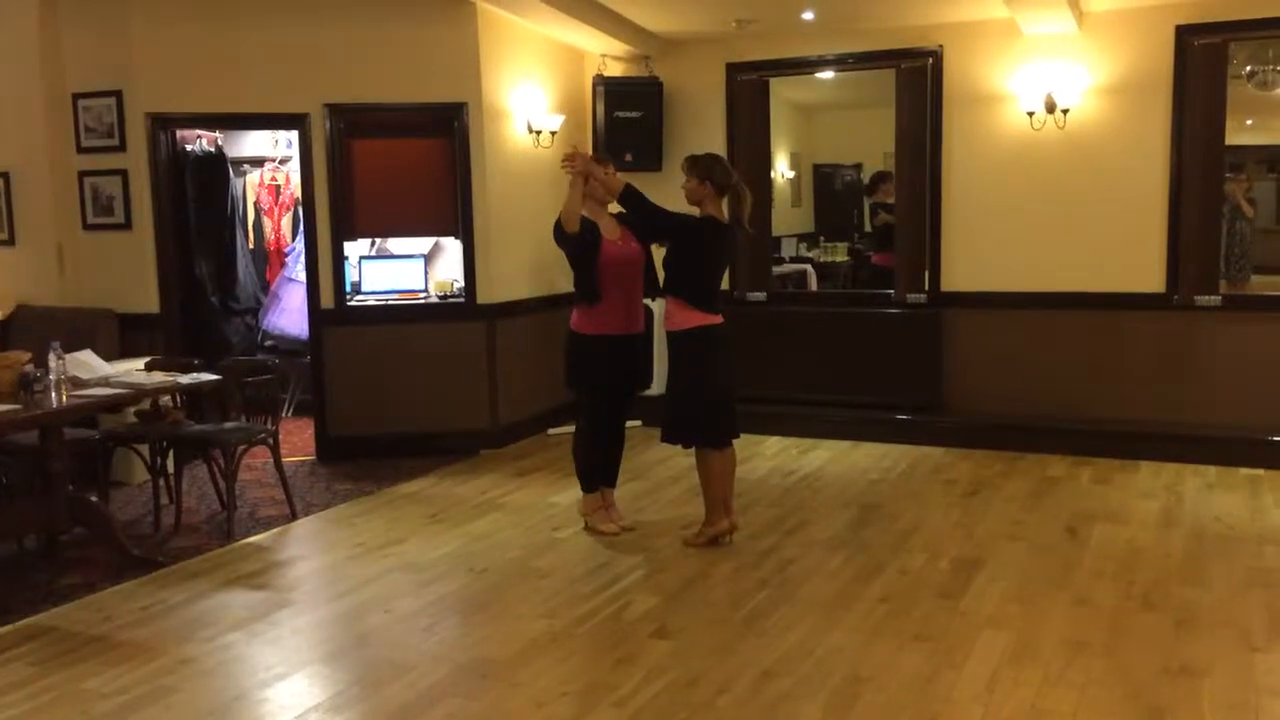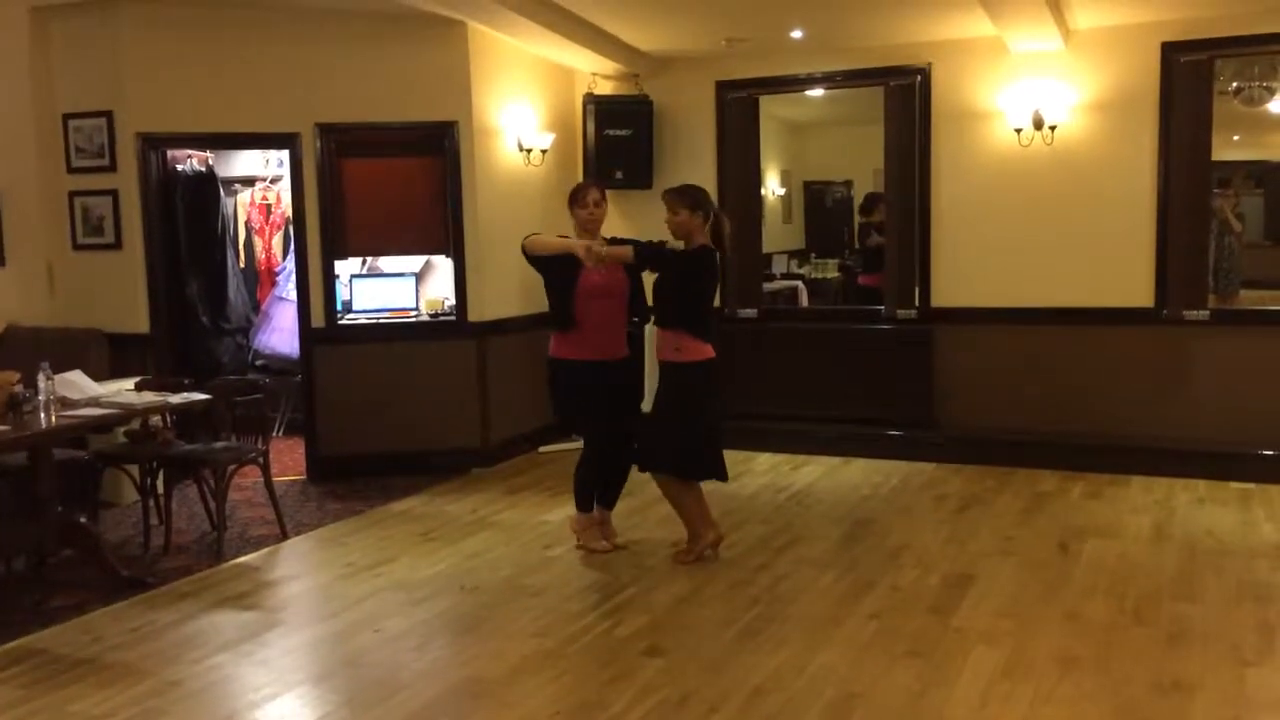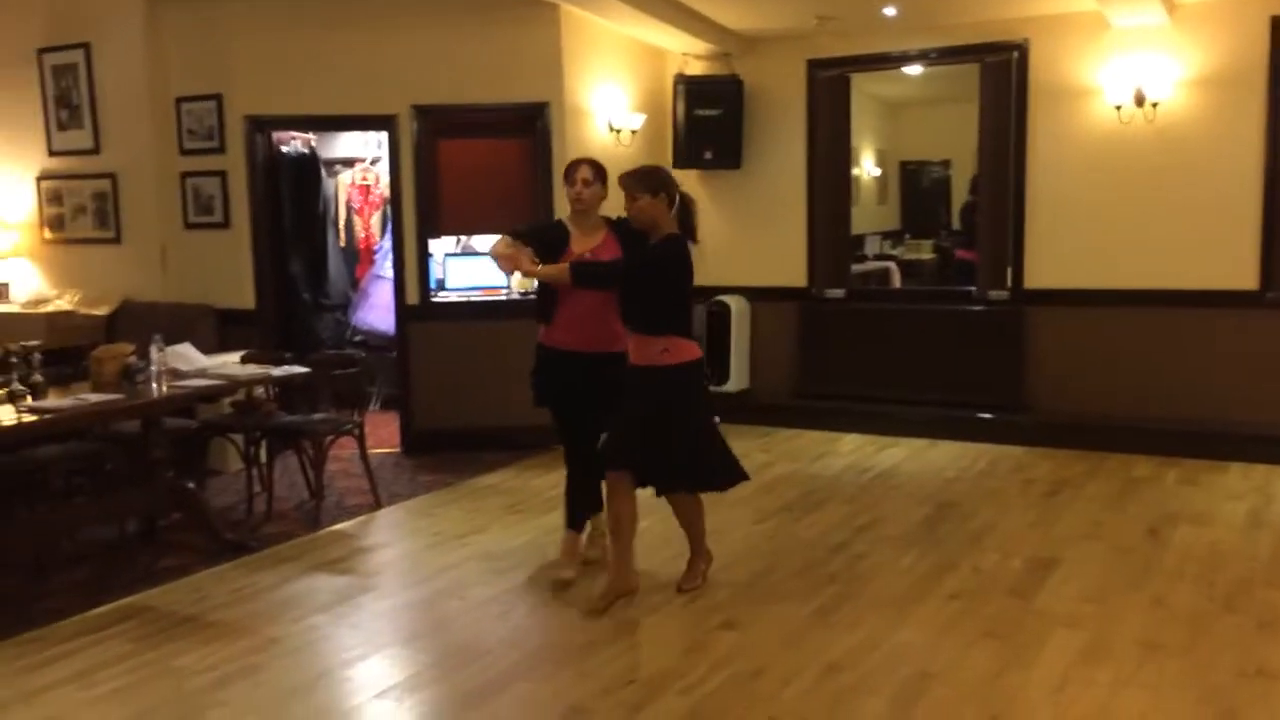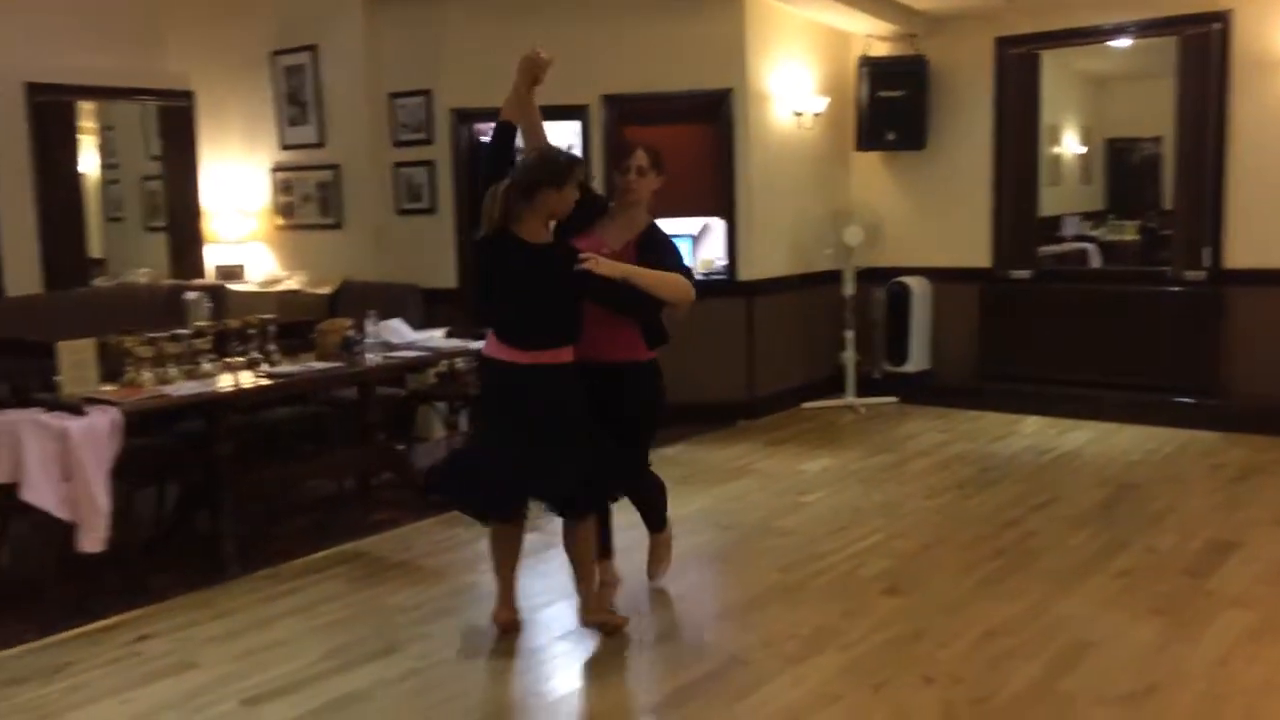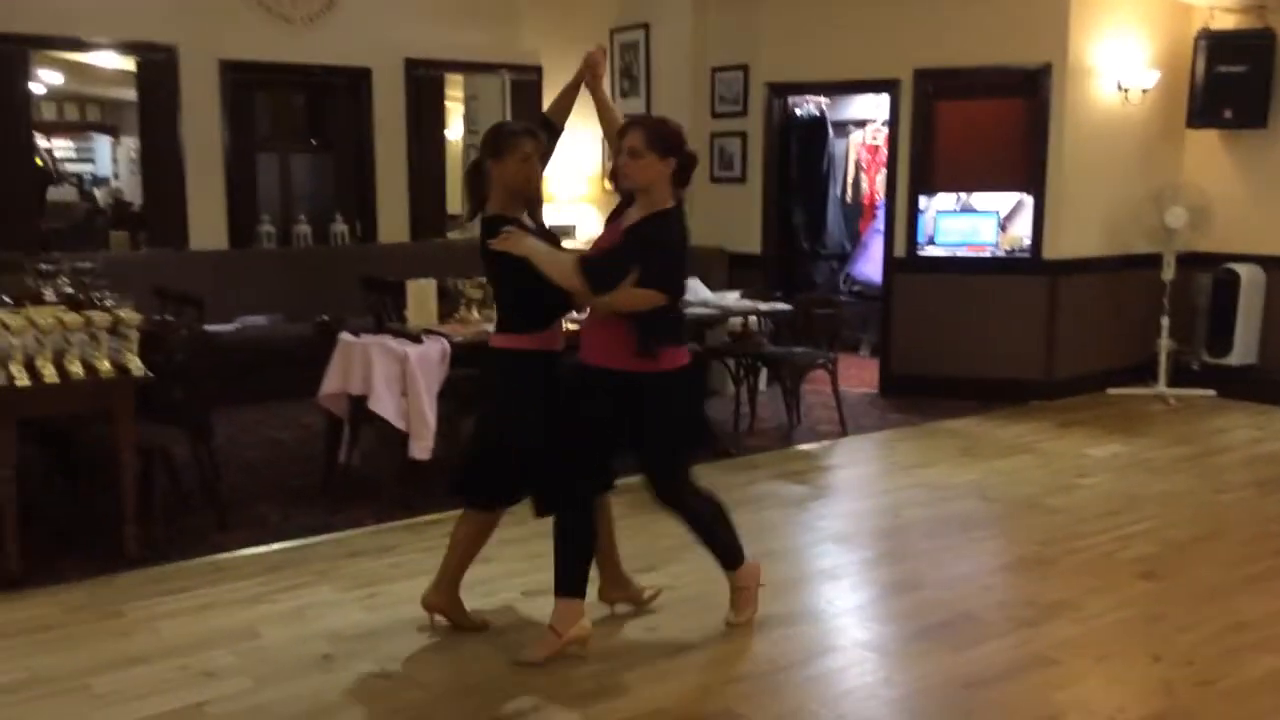
dt=1s
person 1, frame 1
left shoulder: (700, 230)
right shoulder: (718, 230)
left elbow: (643, 210)
right elbow: (655, 225)
left wrist: (595, 172)
right wrist: (601, 174)
left hip: (694, 338)
right hip: (708, 335)
left knee: (704, 434)
right knee: (716, 431)
left ankle: (715, 519)
right ankle: (726, 514)
person 1, frame 2
left shoulder: (701, 259)
right shoulder: (686, 257)
left elbow: (650, 257)
left wrist: (599, 250)
left hip: (690, 369)
right hip: (679, 366)
left knee: (660, 455)
right knee: (677, 454)
left ankle: (702, 532)
right ankle: (704, 530)
person 1, frame 3
left shoulder: (669, 252)
right shoulder: (651, 248)
left elbow: (605, 274)
left wrist: (539, 272)
left hip: (676, 373)
right hip: (644, 372)
left knee: (677, 475)
right knee: (619, 471)
left ankle: (700, 554)
right ankle: (622, 573)
person 1, frame 4
left shoulder: (491, 240)
right shoulder: (564, 263)
left elbow: (499, 150)
right elbow: (614, 295)
left wrist: (521, 86)
left hip: (498, 379)
right hip: (549, 384)
left knee: (505, 496)
right knee: (579, 491)
left ankle: (506, 602)
right ankle: (593, 601)
person 1, frame 5
left shoulder: (521, 213)
right shoulder: (498, 231)
left elbow: (548, 130)
right elbow: (548, 295)
left wrist: (579, 80)
left hip: (538, 361)
right hip: (520, 367)
person 2, frame 1
left shoulder: (630, 225)
right shoulder: (580, 228)
right elbow: (565, 228)
right wrist: (576, 175)
left hip: (630, 338)
right hip: (592, 340)
left knee: (616, 420)
right knee: (592, 420)
left ankle: (609, 500)
right ankle: (591, 505)
person 2, frame 2
right shoulder: (564, 252)
right elbow: (530, 244)
right wrist: (567, 245)
left hip: (618, 364)
right hip: (574, 365)
left knee: (624, 442)
right knee: (597, 442)
left ankle: (603, 517)
right ankle: (583, 521)
person 2, frame 3
left shoulder: (623, 234)
right shoulder: (550, 233)
right elbow: (509, 245)
right wrist: (506, 252)
left hip: (607, 358)
right hip: (558, 356)
left knee: (583, 446)
right knee: (577, 445)
left ankle: (570, 543)
right ankle: (596, 527)
person 2, frame 4
left shoulder: (655, 244)
right shoulder: (585, 213)
left elbow: (683, 293)
right elbow: (541, 152)
left wrist: (617, 269)
left hip: (628, 374)
right hip: (573, 368)
left knee: (628, 470)
left ankle: (660, 530)
right ankle: (603, 569)
person 2, frame 5
left shoulder: (663, 234)
right shoulder: (631, 207)
left elbow: (585, 283)
left wrist: (528, 247)
right wrist: (592, 86)
left hip: (651, 382)
right hip: (600, 376)
left knee: (673, 488)
right knee: (574, 488)
left ankle: (741, 574)
right ankle: (569, 617)
